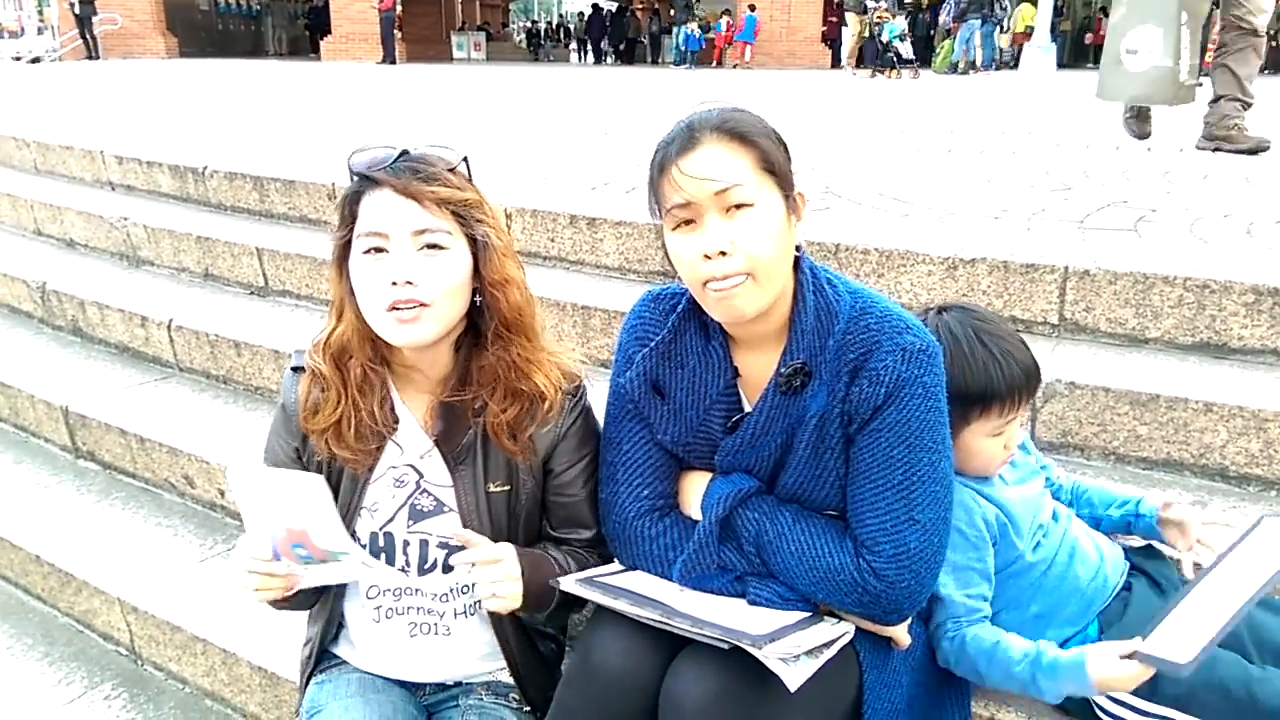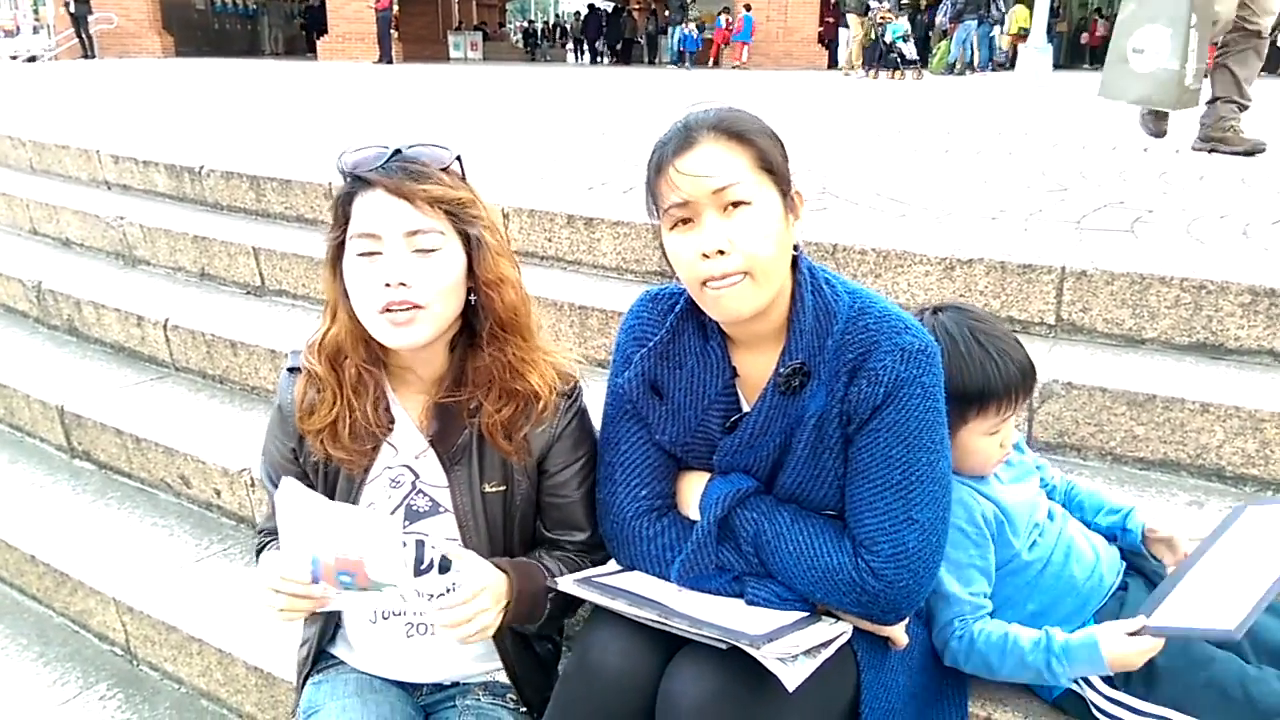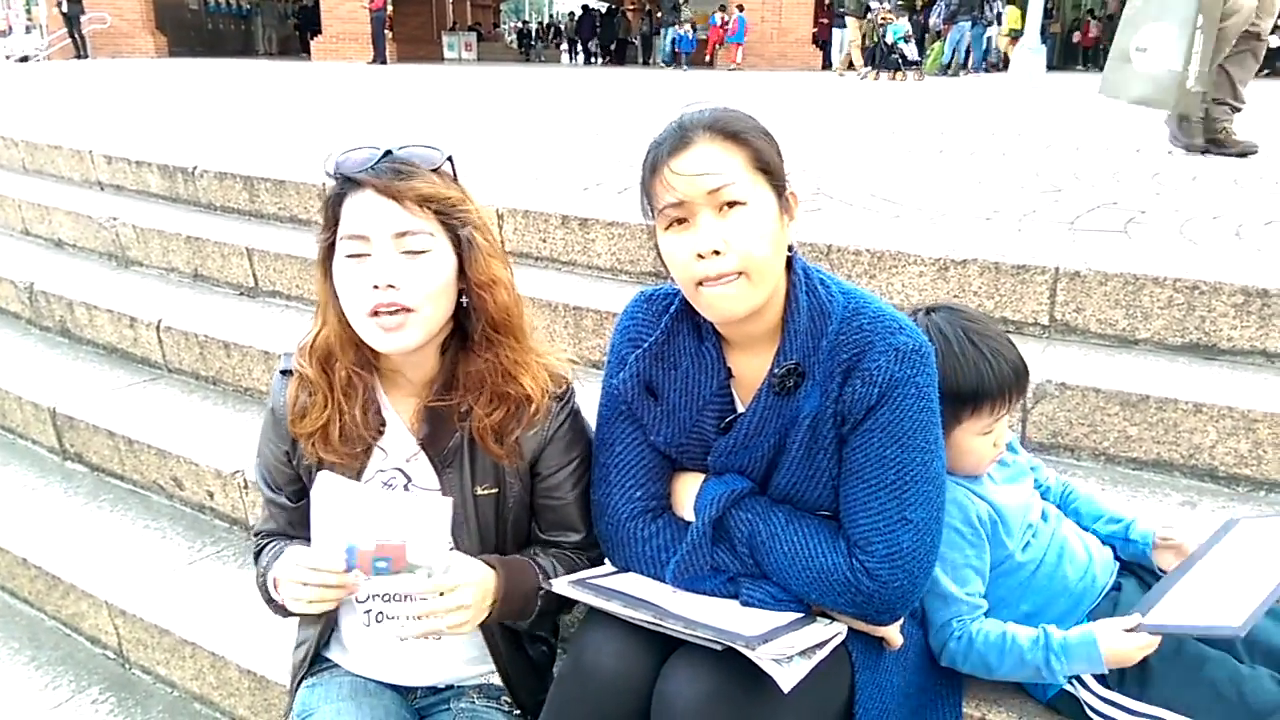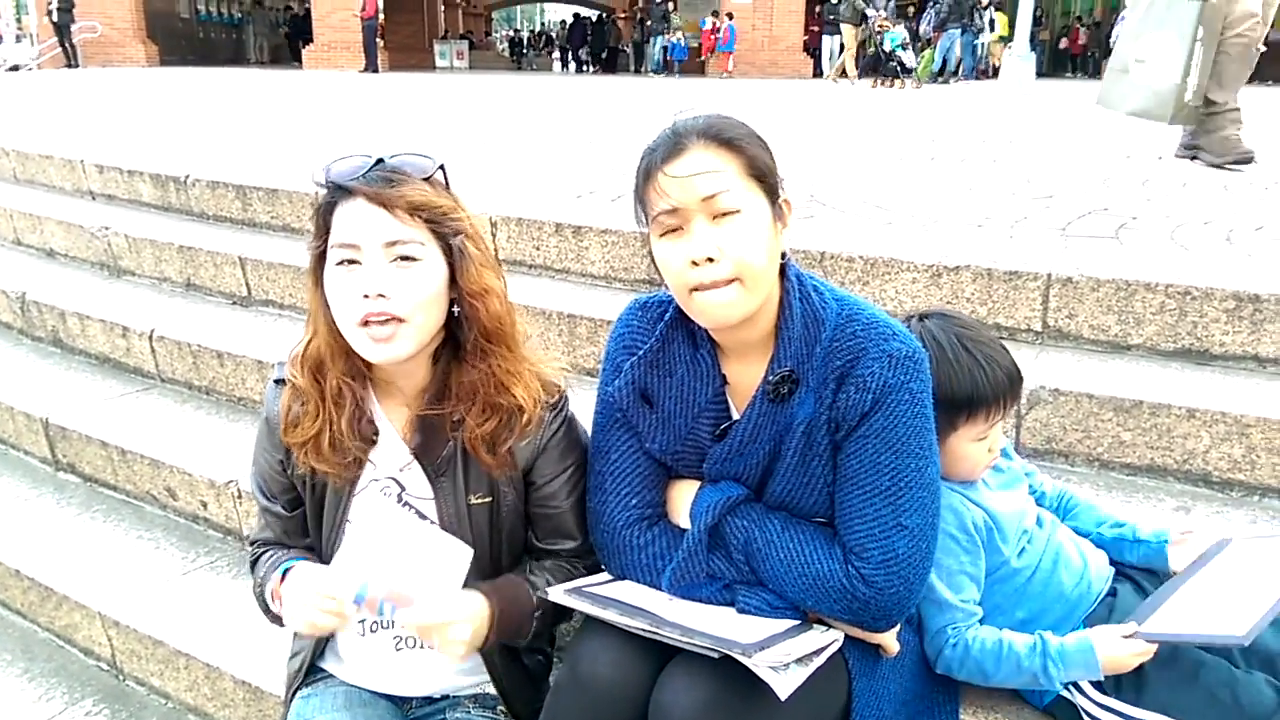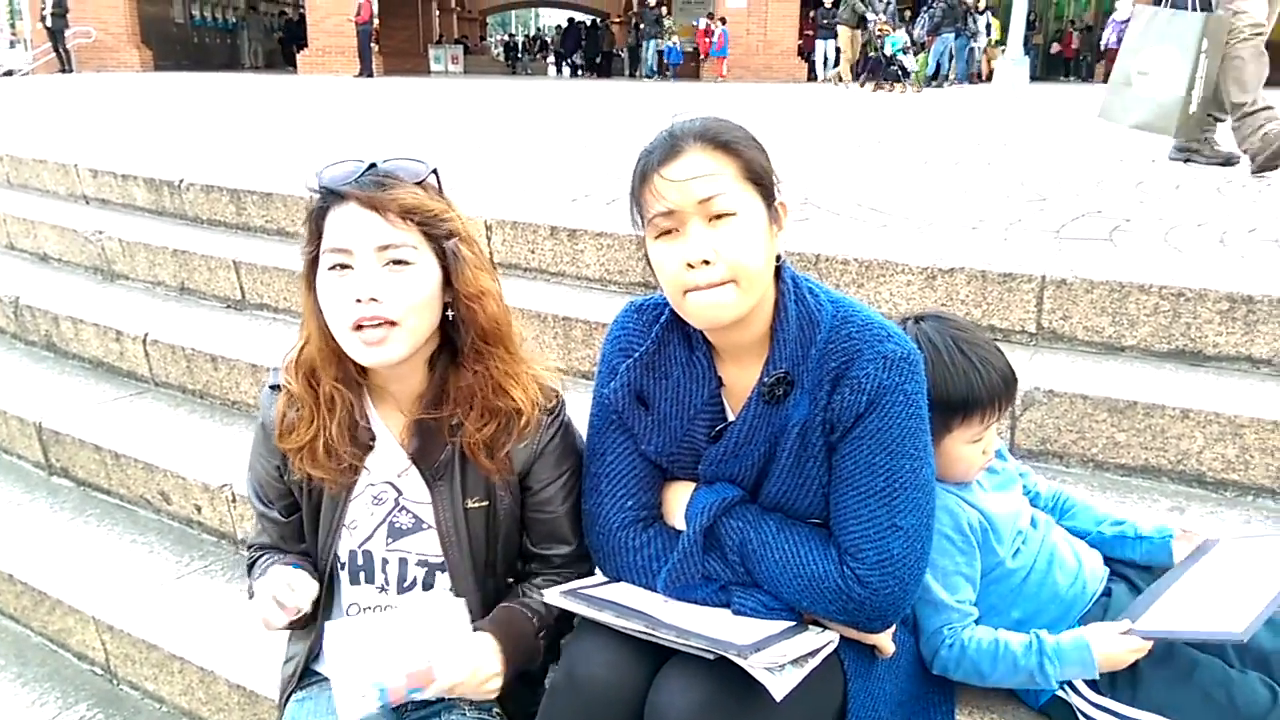
dt=0.1s
person 1, frame 1
left shoulder: (890, 353)
right shoulder: (654, 330)
left elbow: (890, 583)
right elbow: (637, 527)
left wrist: (718, 501)
right wrist: (814, 576)
right hip: (690, 597)
right knee: (611, 663)
person 1, frame 2
left shoulder: (888, 353)
right shoulder: (653, 330)
left elbow: (888, 583)
right elbow: (635, 529)
left wrist: (716, 501)
right wrist: (814, 584)
left hip: (843, 633)
right hip: (687, 598)
right knee: (609, 662)
person 1, frame 3
left shoulder: (882, 353)
right shoulder: (647, 330)
left elbow: (882, 582)
right elbow: (629, 529)
left wrist: (710, 502)
right wrist: (807, 580)
right hip: (681, 598)
right knee: (603, 664)
person 1, frame 4
left shoulder: (877, 361)
right shoulder: (642, 337)
left elbow: (879, 591)
right elbow: (625, 537)
left wrist: (707, 509)
right wrist: (806, 587)
right hip: (679, 608)
right knee: (600, 671)
person 1, frame 5
left shoulder: (871, 362)
right shoulder: (637, 339)
left elbow: (875, 591)
right elbow: (621, 539)
left wrist: (703, 511)
right wrist: (799, 587)
right hip: (676, 608)
person 2, frame 1
left shoulder: (545, 399)
right shoulder: (316, 392)
left elbow: (585, 550)
left wrist: (527, 573)
right wrist: (278, 564)
right hip: (357, 669)
person 2, frame 2
left shoulder: (541, 399)
right shoulder: (312, 392)
left elbow: (580, 552)
right elbow: (282, 534)
left wrist: (510, 588)
right wrist: (284, 571)
right hip: (354, 669)
person 2, frame 3
left shoulder: (534, 400)
right shoulder: (305, 394)
left elbow: (575, 553)
right elbow: (279, 536)
left wrist: (500, 585)
right wrist: (287, 570)
right hip: (348, 672)
person 2, frame 4
left shoulder: (527, 409)
right shoulder: (297, 404)
left elbow: (568, 562)
right elbow: (277, 545)
left wrist: (492, 610)
right wrist: (294, 584)
person 2, frame 5
left shoulder: (524, 412)
right shoulder: (294, 408)
left elbow: (563, 567)
right elbow: (273, 548)
left wrist: (501, 640)
right wrist: (281, 584)
person 3, frame 1
left shoulder: (1003, 447)
right shoulder: (955, 513)
right elbow: (961, 635)
left wrist: (1148, 515)
right wrist: (1068, 671)
right hip: (1094, 648)
person 3, frame 2
left shoulder: (996, 449)
right shoulder: (953, 514)
right elbow: (961, 637)
left wrist: (1136, 528)
right wrist: (1083, 652)
right hip: (1084, 647)
person 3, frame 3
left shoulder: (991, 450)
right shoulder: (948, 514)
right elbow: (959, 637)
left wrist: (1139, 538)
right wrist: (1080, 649)
right hip: (1078, 653)
person 3, frame 4
left shoulder: (987, 458)
right shoulder: (943, 521)
left elbow: (1056, 503)
right elbow: (954, 645)
left wrist: (1156, 546)
right wrist: (1079, 656)
right hip: (1075, 661)
person 3, frame 5
left shoulder: (981, 460)
right shoulder: (938, 522)
left elbow: (1052, 503)
right elbow: (950, 646)
left wrist: (1158, 542)
right wrist: (1074, 654)
right hip: (1071, 661)
